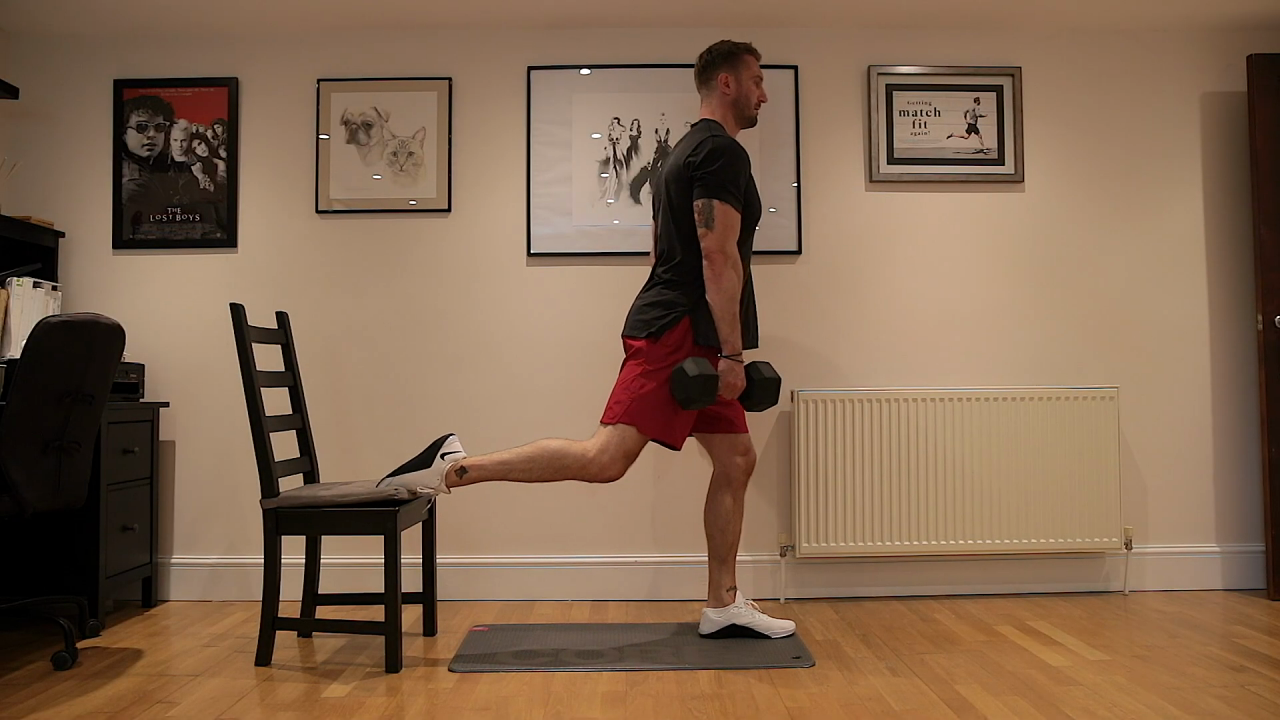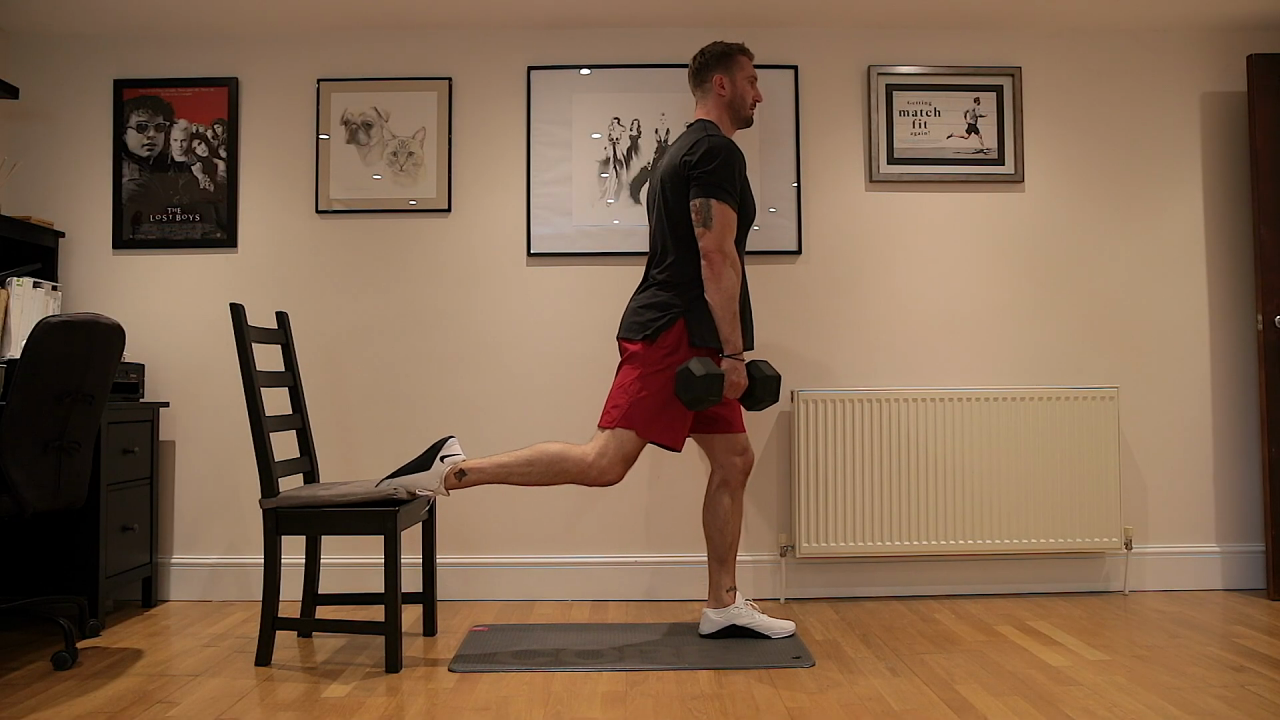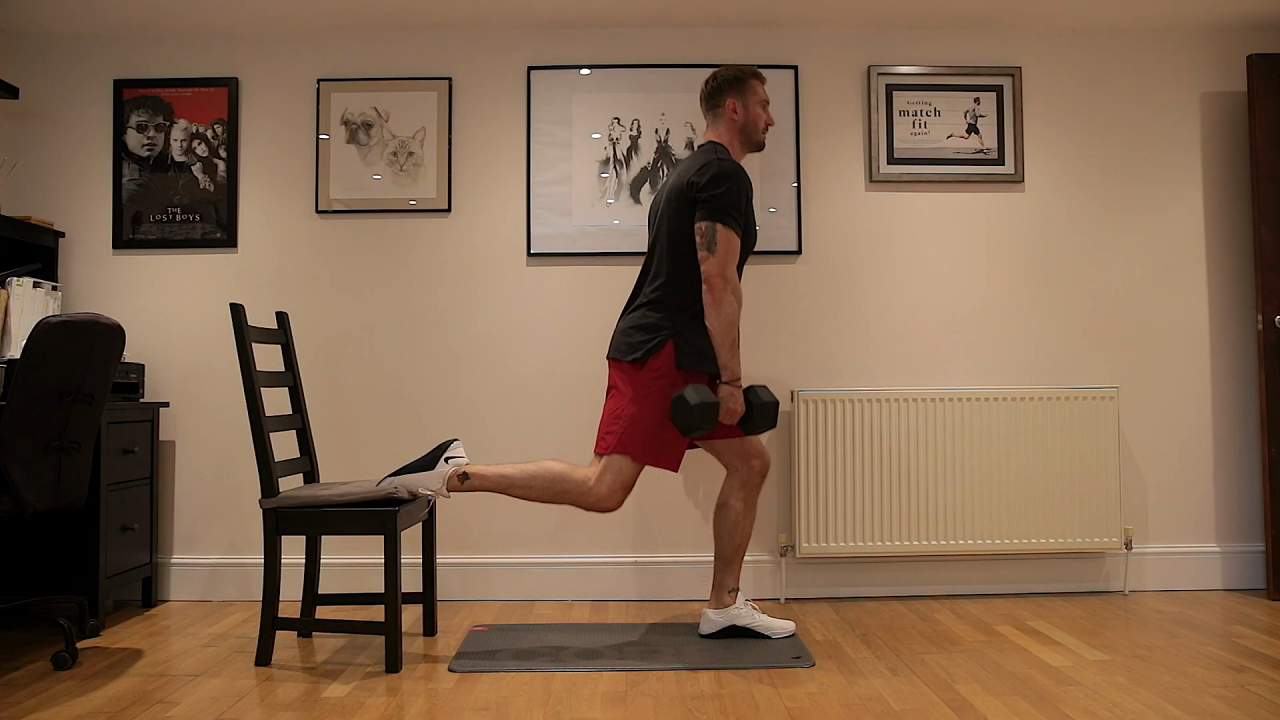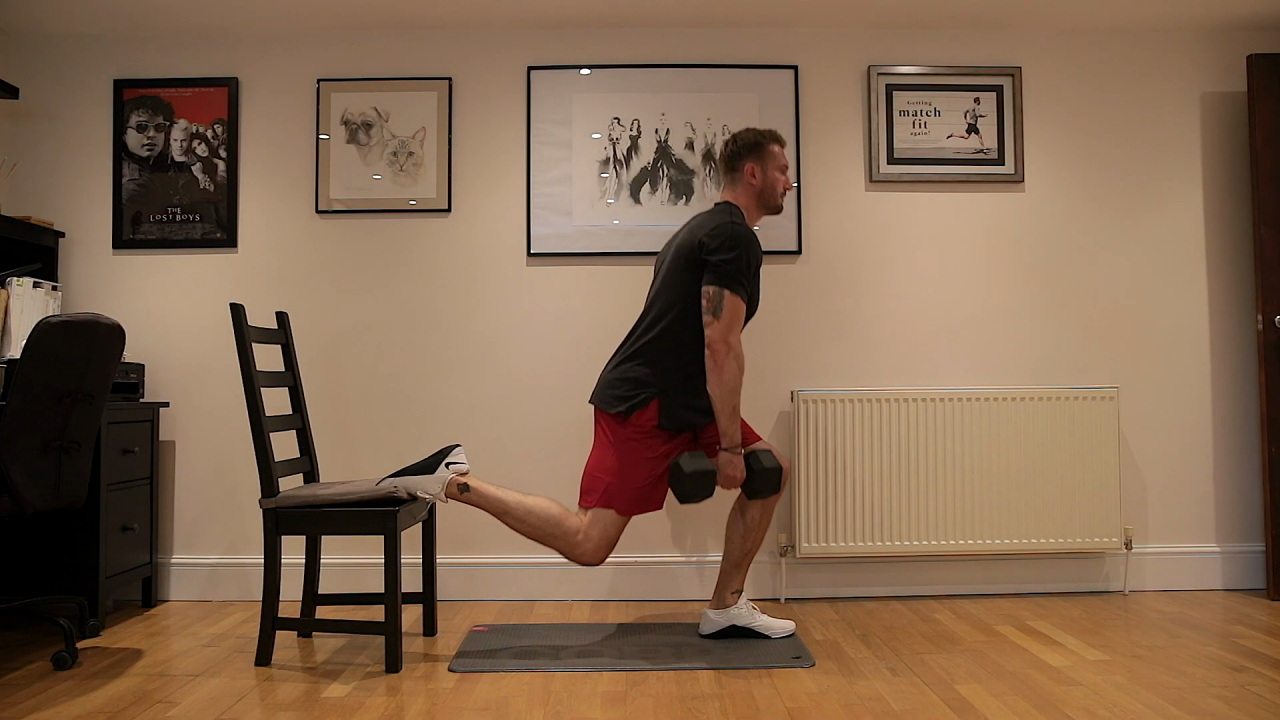
dt=0.4s
person 1, frame 1
left shoulder: (693, 150)
right shoulder: (721, 151)
right elbow: (719, 257)
right wrist: (732, 354)
left hip: (689, 336)
right hip: (680, 333)
left knee: (736, 462)
right knee: (603, 459)
left ankle: (723, 606)
right ankle: (451, 466)
person 1, frame 2
left shoulder: (687, 151)
right shoulder: (716, 151)
right elbow: (716, 256)
right wrist: (734, 353)
left hip: (683, 335)
right hip: (675, 333)
left knee: (734, 462)
right knee: (604, 462)
left ankle: (723, 607)
right ankle: (450, 470)
person 1, frame 3
left shoulder: (695, 171)
right shoulder: (725, 174)
right elbow: (718, 281)
left wrist: (719, 375)
right wrist: (732, 380)
left hip: (673, 351)
right hip: (662, 352)
left knee: (751, 461)
right knee: (603, 487)
left ankle: (725, 607)
right ankle: (454, 472)
person 1, frame 4
left shoulder: (706, 228)
right shoulder: (736, 238)
right elbow: (720, 346)
right wrist: (730, 447)
left hip: (670, 400)
right hip: (645, 404)
right knee: (586, 542)
left ankle: (725, 607)
right ankle: (455, 482)
